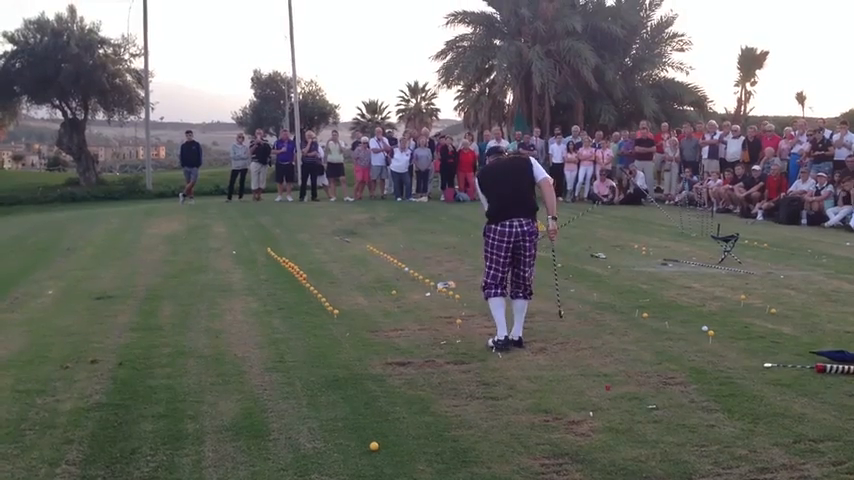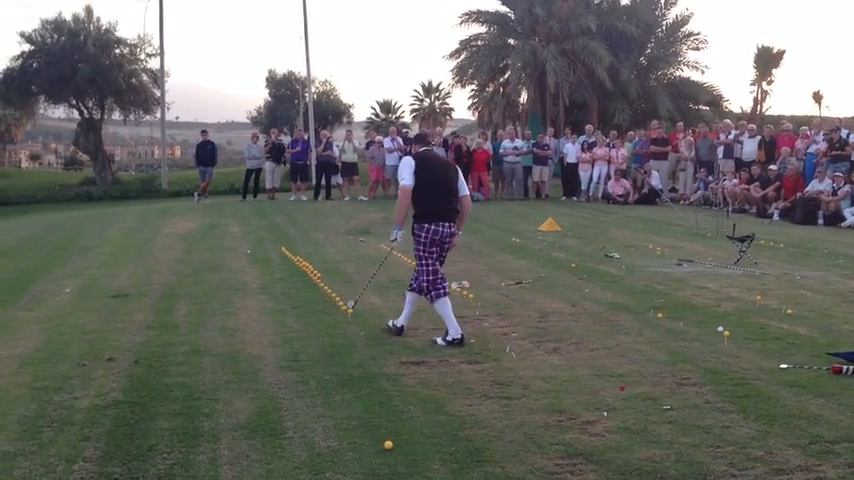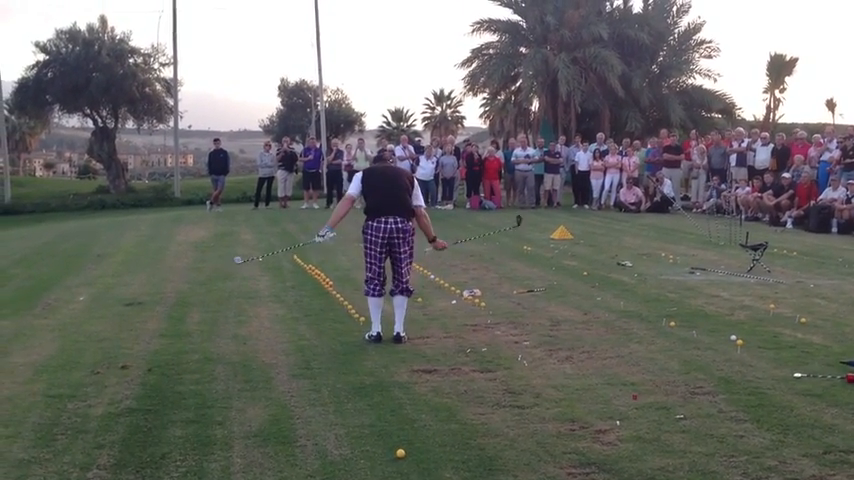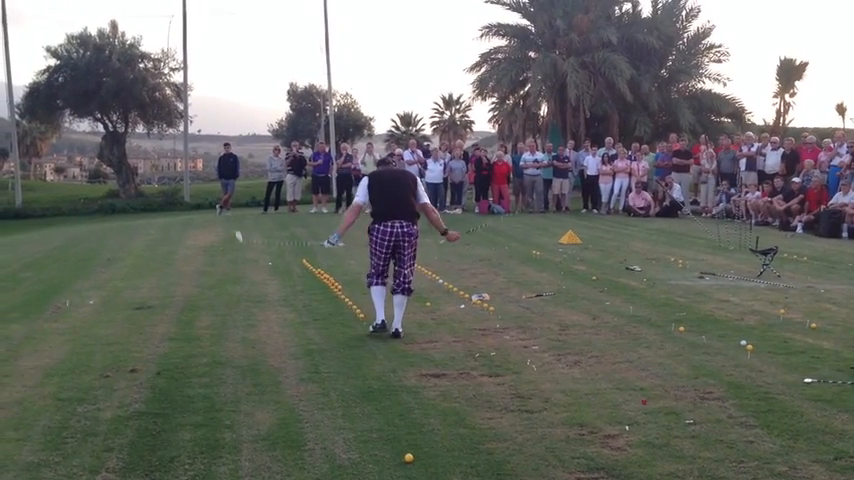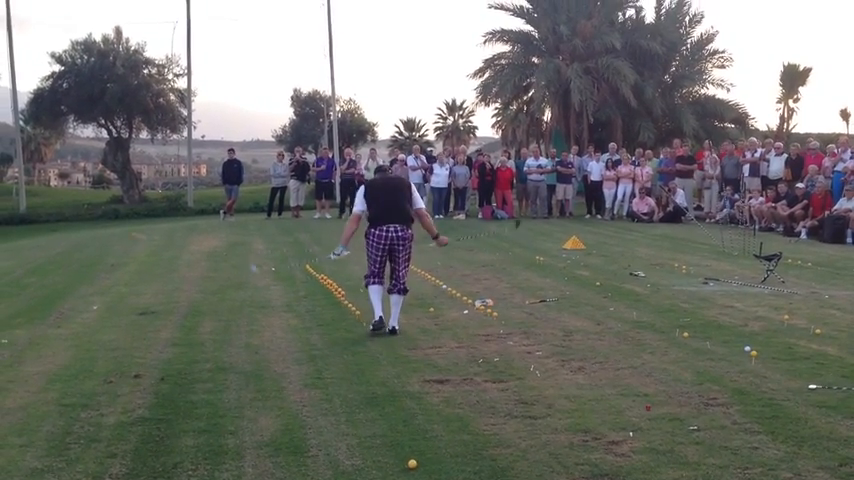
dt=1s
person 1, frame 1
left shoulder: (482, 175)
right shoulder: (527, 161)
right elbow: (547, 185)
left wrist: (505, 228)
right wrist: (552, 218)
left hip: (498, 227)
right hip: (527, 225)
left knee: (493, 282)
right knee: (523, 281)
left ankle: (501, 335)
right ankle: (516, 335)
person 1, frame 2
left shoulder: (410, 160)
right shoulder: (451, 165)
left elbow: (405, 193)
right elbow: (466, 201)
left wrist: (397, 228)
right wrist: (458, 231)
left hip: (427, 225)
right hip: (448, 226)
left knee: (432, 281)
right knee: (424, 275)
left ankle: (454, 333)
right ankle: (401, 322)
person 1, frame 3
left shoulder: (364, 174)
right shoulder: (407, 176)
left elbow: (348, 200)
right elbow: (420, 212)
left wrist: (328, 228)
right wrist: (432, 239)
left hip: (376, 224)
right hip: (404, 225)
left knee: (374, 279)
right knee: (402, 280)
left ankle: (376, 331)
right ankle: (399, 331)
person 1, frame 4
left shoulder: (370, 179)
right shoulder: (410, 177)
left elbow: (356, 207)
right elbow: (427, 208)
left wrist: (338, 235)
right wrist: (444, 232)
left hip: (382, 228)
right hip: (408, 228)
left knee: (377, 274)
right knee: (403, 278)
left ankle: (379, 319)
right ankle: (397, 326)
person 1, frame 5
left shoulder: (366, 187)
right shoulder: (406, 183)
left elbow: (355, 218)
right elbow: (422, 214)
left wrist: (342, 245)
right wrist: (436, 237)
left hip: (378, 231)
right hip: (403, 231)
left knee: (374, 276)
right knee: (399, 279)
left ankle: (378, 316)
right ankle: (393, 324)
